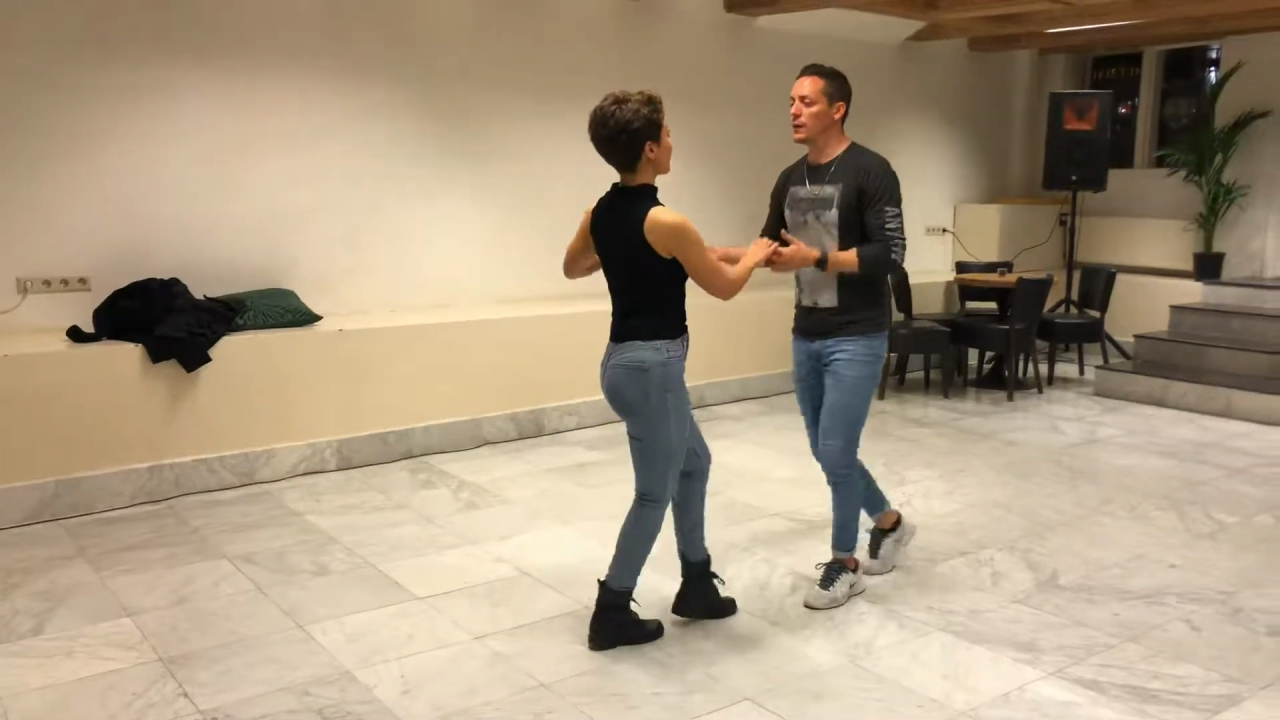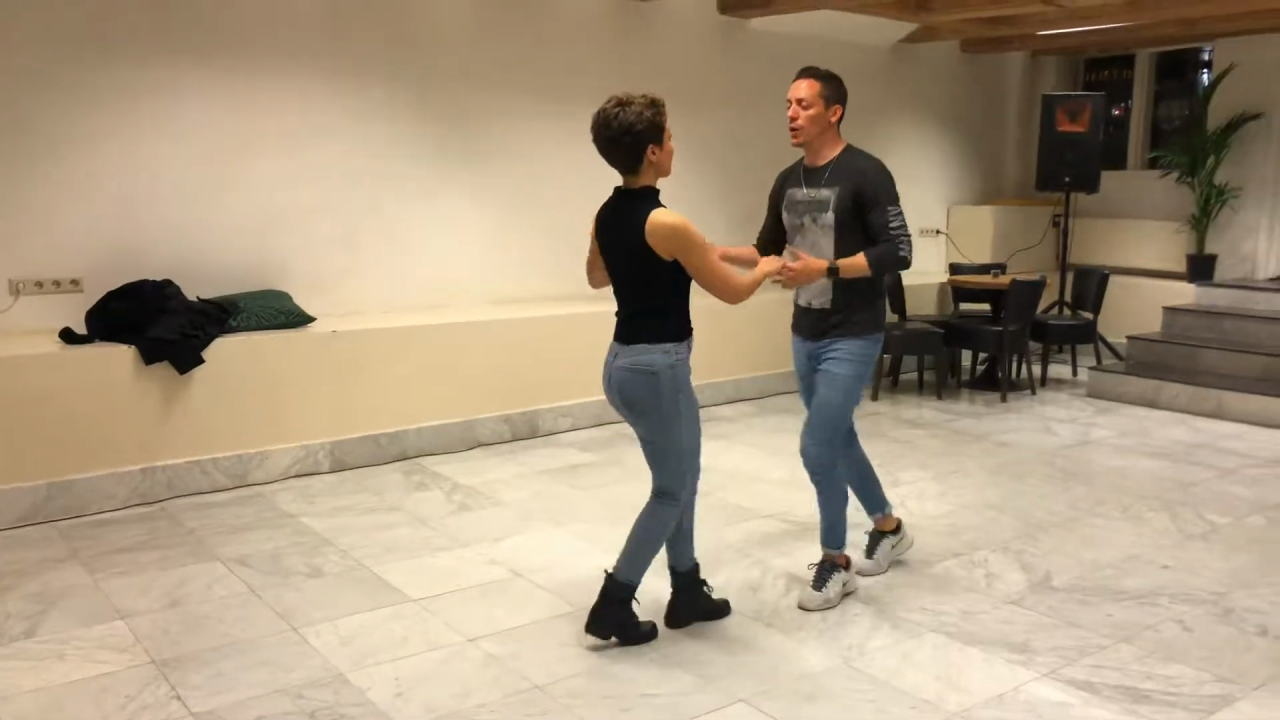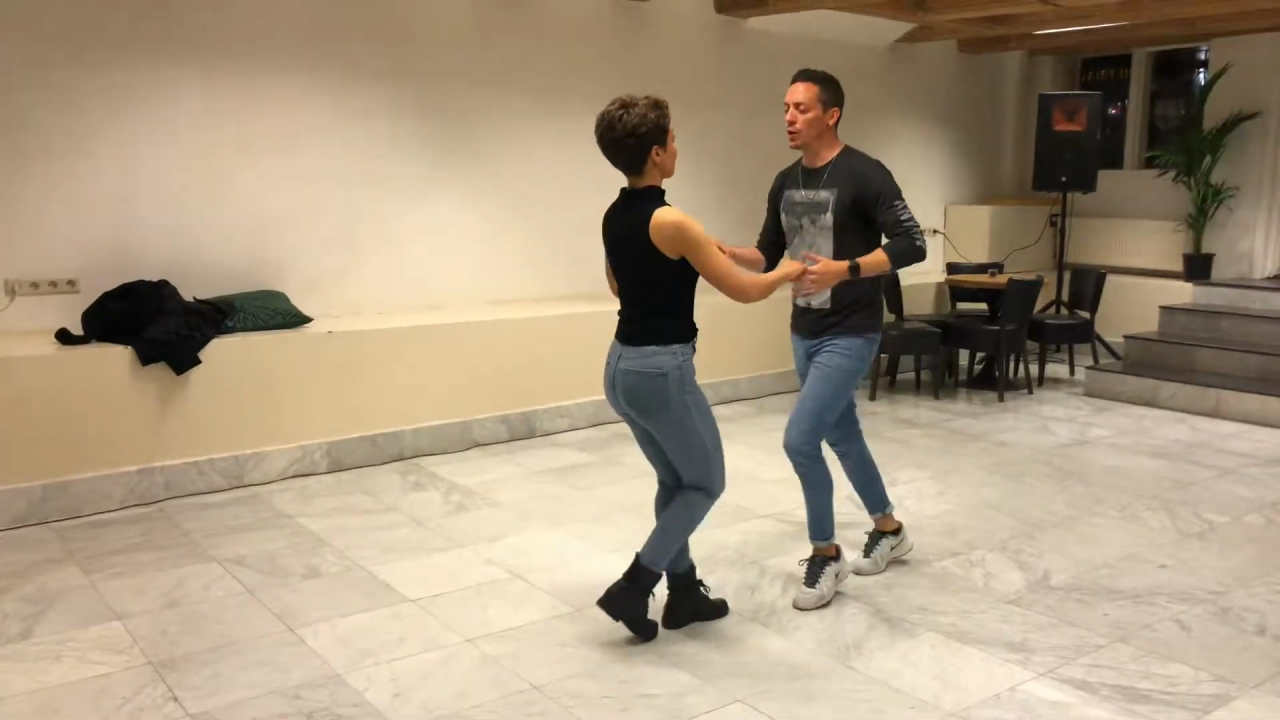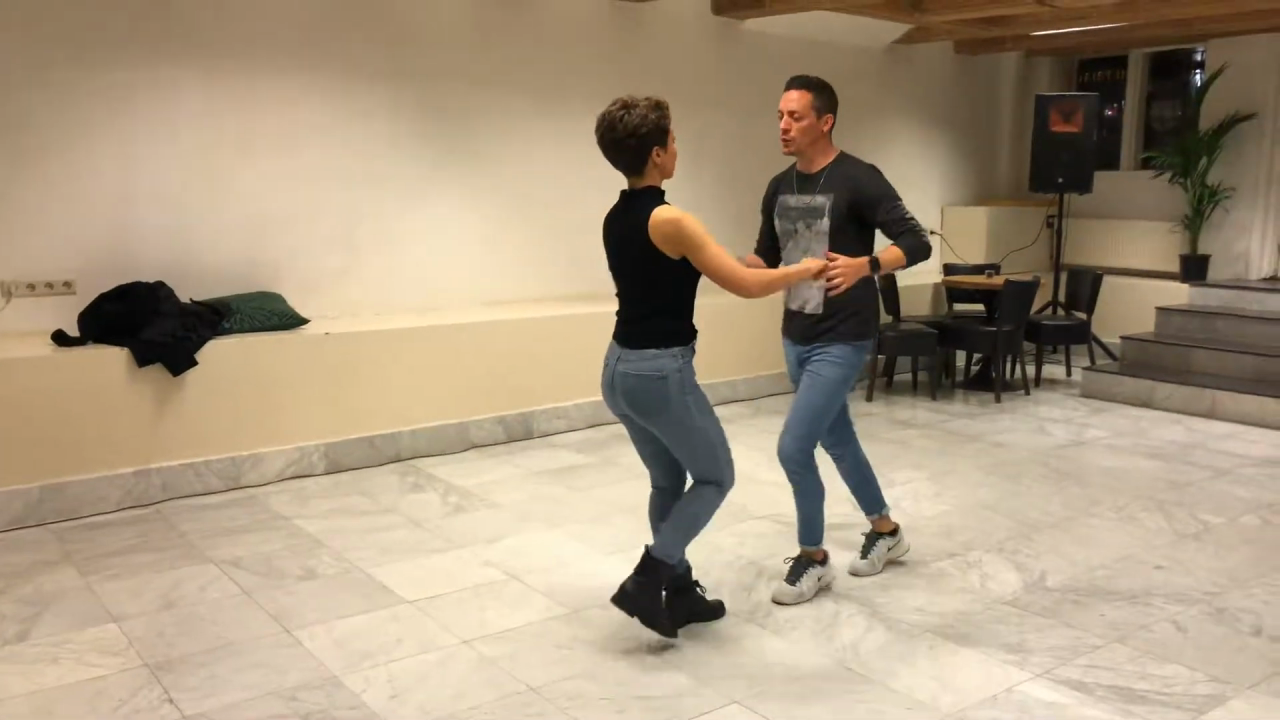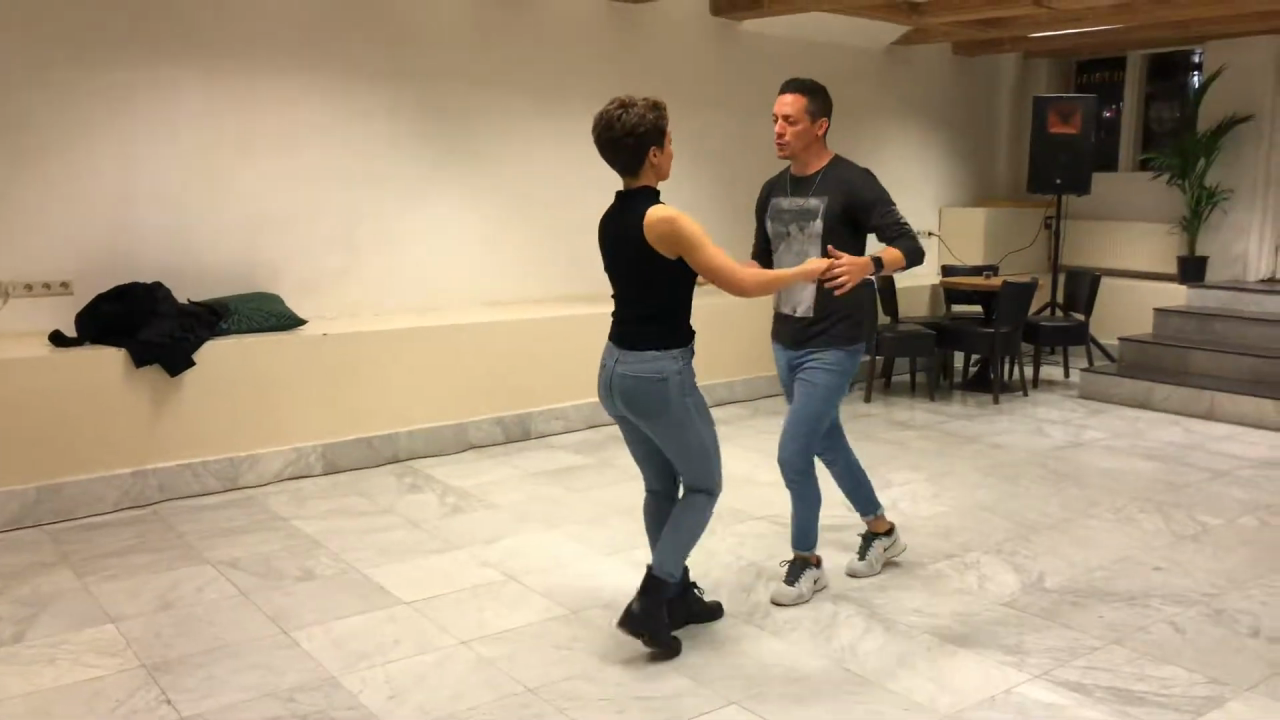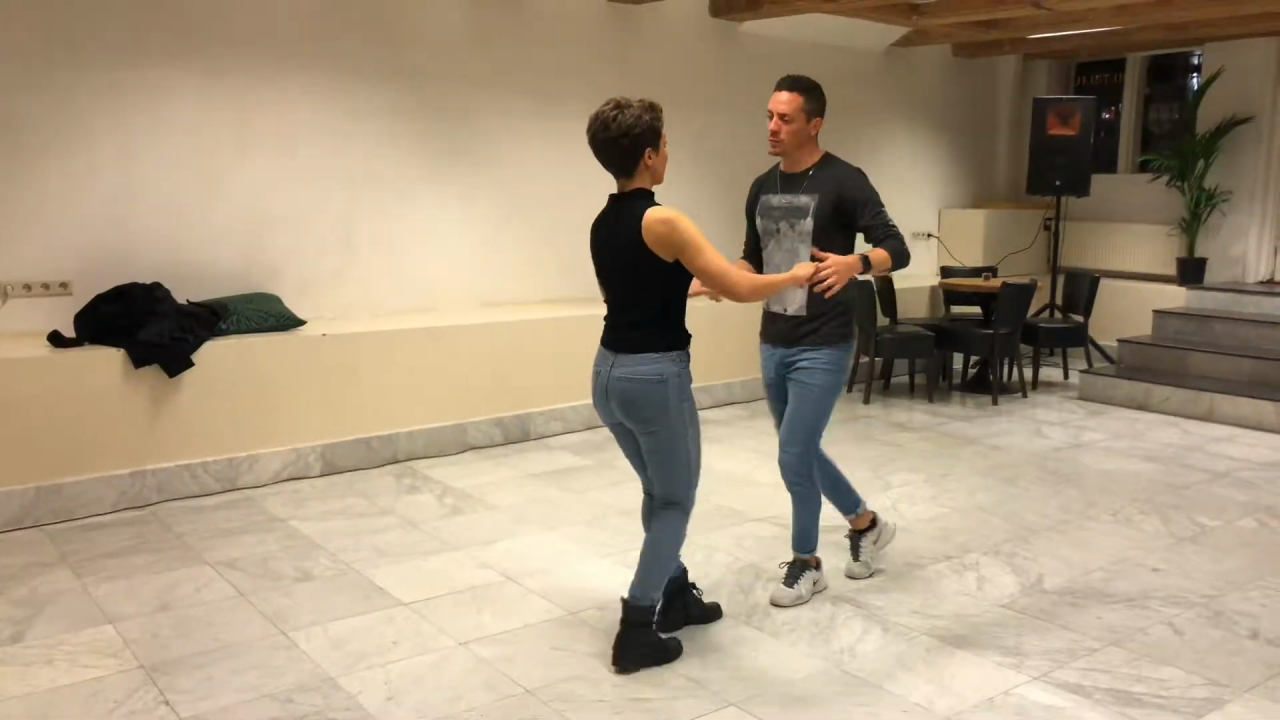
dt=0.1s
person 1, frame 1
left shoulder: (601, 213)
right shoulder: (664, 222)
left elbow: (573, 267)
right elbow: (725, 286)
right wrist: (758, 252)
left hip: (626, 360)
right hip: (651, 366)
left knee: (692, 466)
right knee: (655, 493)
left ankle: (697, 588)
right ankle: (611, 615)
person 1, frame 2
left shoulder: (607, 215)
right shoulder: (665, 223)
right elbow: (732, 291)
right wrist: (767, 267)
left hip: (623, 363)
right hip: (656, 369)
left knee: (675, 482)
right knee: (675, 492)
left ankle: (687, 593)
right ankle: (612, 605)
person 1, frame 3
left shoulder: (615, 217)
right shoulder: (670, 222)
right elbow: (744, 290)
right wrist: (789, 270)
left hip: (623, 365)
right hip: (659, 371)
left knee: (675, 480)
right knee: (704, 484)
left ankle: (685, 594)
right ankle: (634, 586)
person 1, frame 4
left shoulder: (616, 218)
right shoulder: (668, 220)
right elbow: (746, 285)
left wrist: (691, 264)
right wrist: (802, 270)
left hip: (620, 369)
right hip: (660, 373)
left knee: (668, 481)
right knee: (715, 477)
left ankle: (680, 592)
right ankle: (646, 579)
person 1, frame 5
left shoulder: (611, 220)
right shoulder: (663, 220)
right elbow: (742, 283)
left wrist: (687, 268)
right wrist: (803, 271)
left hip: (617, 370)
right hip: (659, 374)
left knee: (661, 487)
right knee: (704, 488)
left ankle: (677, 595)
right ankle: (650, 600)
person 1, frame 6
left shoulder: (602, 224)
right shoulder: (663, 222)
right elbow: (739, 288)
left wrist: (679, 282)
right wrist: (793, 276)
left hip: (608, 372)
right hip: (654, 376)
left knee: (659, 490)
right knee: (676, 503)
left ankle: (677, 595)
right ankle: (637, 631)
person 2, frame 1
left shoulder: (870, 171)
right shoulder: (789, 180)
left elbow: (889, 255)
right elbow: (777, 250)
left wrist: (816, 258)
left hip: (858, 338)
right hip: (807, 337)
left knee: (837, 454)
right knee: (826, 453)
left ankle: (844, 562)
right ankle: (889, 521)
person 2, frame 2
left shoulder: (865, 173)
right shoulder: (786, 182)
left elbow: (896, 253)
right elbow: (766, 253)
left wrist: (825, 270)
right wrist: (721, 254)
left hip: (853, 337)
right hip: (805, 336)
left knee: (816, 449)
right knee: (835, 440)
left ankle: (836, 564)
right ankle: (889, 528)
person 2, frame 3
left shoulder: (865, 174)
right shoulder: (785, 183)
left elbow: (911, 244)
right elbow: (769, 255)
left wrist: (846, 270)
right wrist: (723, 252)
left hip: (849, 336)
right hip: (805, 334)
left knee: (799, 440)
right knee: (842, 437)
left ankle: (825, 554)
right ankle: (888, 528)
person 2, frame 4
left shoulder: (860, 180)
right shoulder: (777, 188)
left elbow: (917, 244)
right elbow: (765, 259)
left wrist: (866, 265)
left hip: (841, 343)
right hip: (795, 340)
left knee: (792, 447)
right knee: (836, 439)
left ankle: (811, 559)
right ankle: (886, 530)
person 2, frame 5
left shoulder: (854, 184)
right shoulder: (772, 192)
left elbow: (911, 248)
left wrist: (869, 265)
left hip: (832, 348)
right hip: (786, 345)
left knee: (792, 455)
right knee: (827, 445)
left ankle: (806, 560)
right ankle: (881, 530)
person 2, frame 6
left shoulder: (846, 182)
right shoulder: (763, 187)
left elbow: (898, 252)
left wrist: (854, 262)
left hip: (823, 349)
right hip: (773, 345)
left knee: (793, 458)
right knee: (800, 453)
left ankle: (807, 562)
right ankle: (867, 523)
